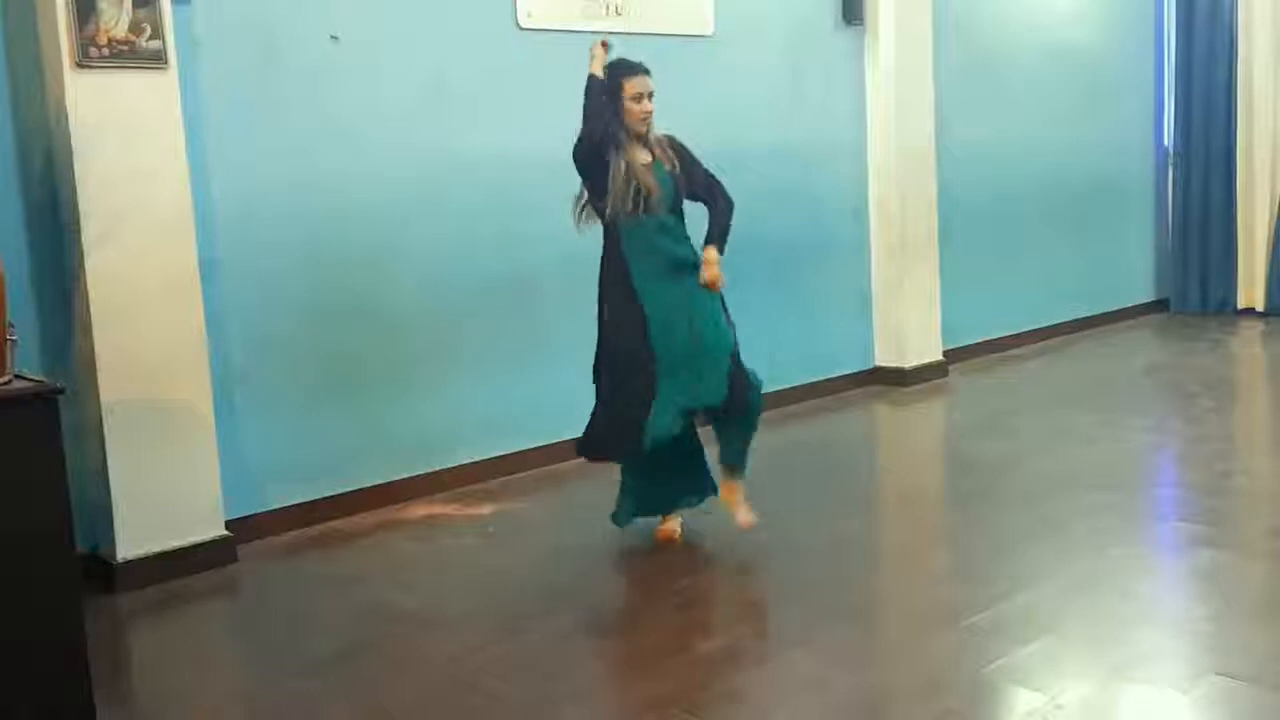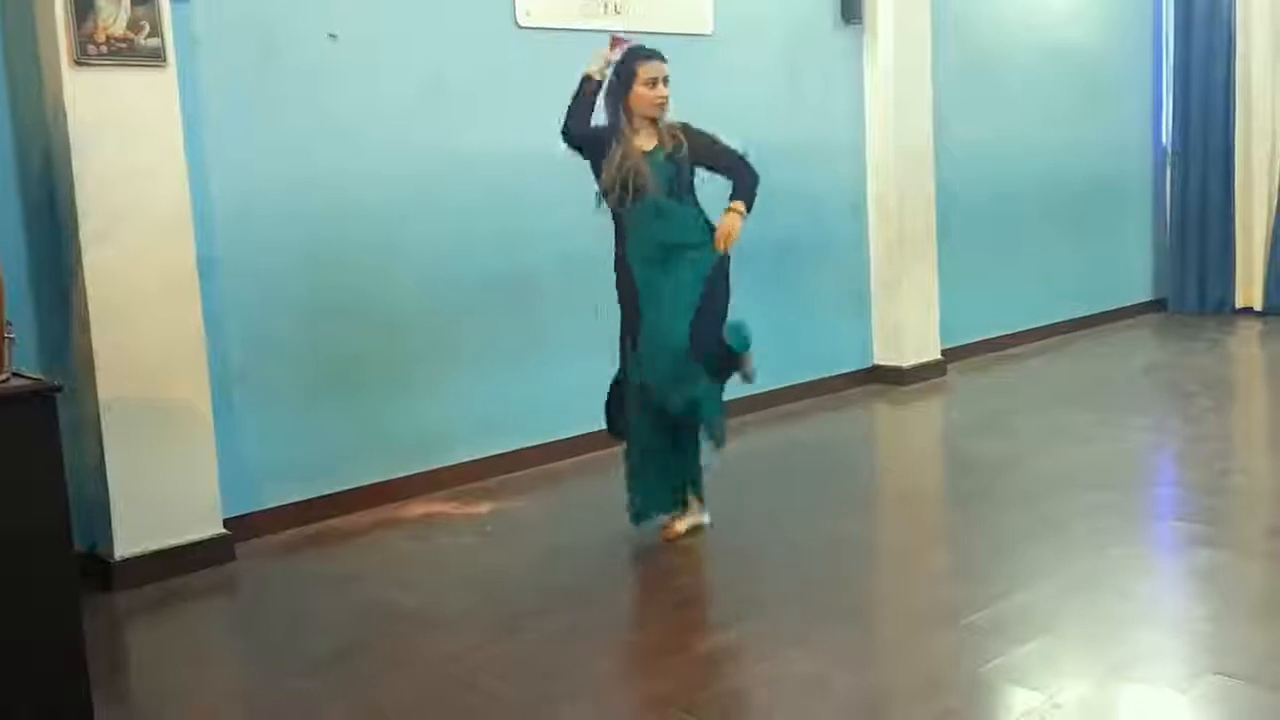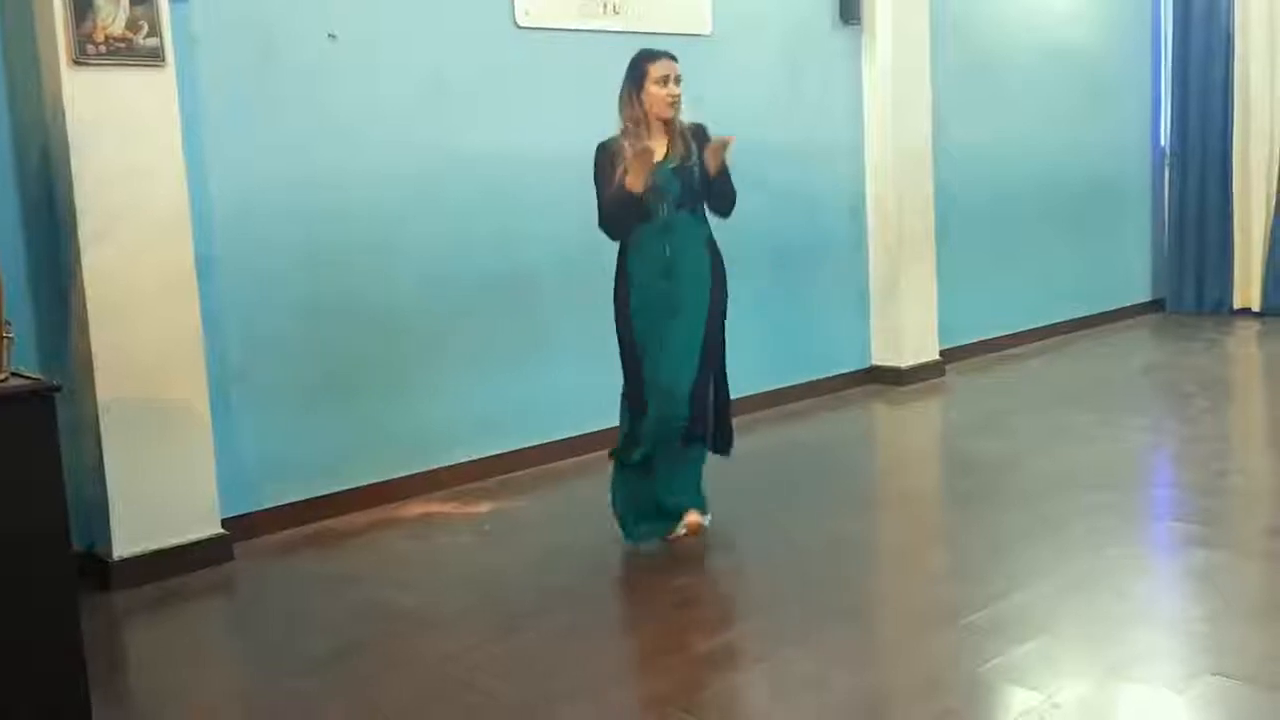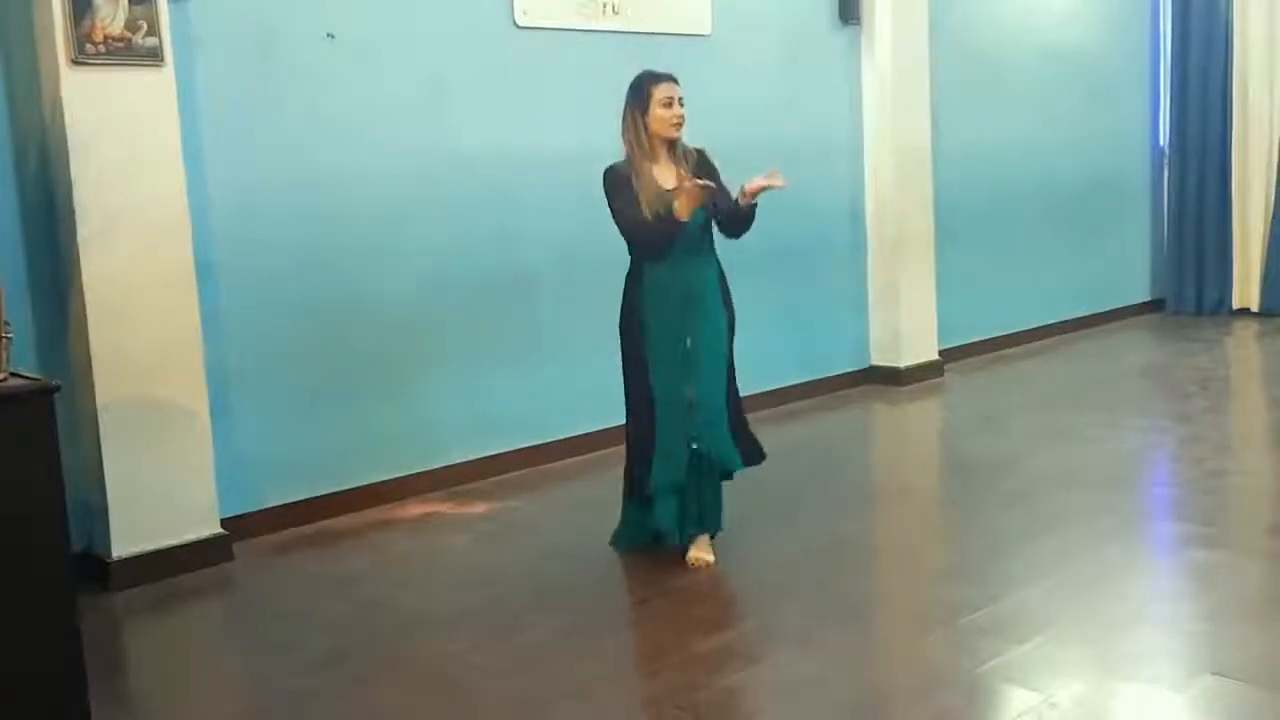
dt=0.4s
person 1, frame 1
left shoulder: (670, 150)
right shoulder: (599, 157)
left elbow: (718, 198)
right elbow: (593, 133)
left wrist: (713, 250)
right wrist: (596, 72)
left hip: (687, 278)
right hip: (634, 292)
left knee: (720, 369)
right knee: (653, 394)
left ankle: (732, 482)
right ankle: (667, 502)
person 1, frame 2
left shoulder: (684, 137)
right shoulder: (605, 144)
left elbow: (743, 170)
right elbow: (571, 130)
left wrist: (736, 208)
right wrist: (595, 73)
left hip: (694, 258)
right hip: (641, 272)
left knee: (676, 348)
right knee: (652, 376)
left ankle: (729, 344)
right ankle: (684, 501)
person 1, frame 3
left shoulder: (696, 138)
right shoulder: (613, 152)
left elbow: (723, 206)
right elbow: (611, 225)
left wrist: (717, 166)
right wrist: (634, 180)
left hip: (696, 278)
right hip: (643, 285)
left knee: (686, 387)
right knee: (648, 391)
left ankle: (686, 501)
right ankle: (662, 506)
person 1, frame 4
left shoulder: (698, 162)
right shoulder: (620, 179)
left elbow: (732, 227)
right elbow: (645, 243)
left wrist: (746, 198)
right wrist: (681, 209)
left hip: (706, 304)
right hip: (653, 311)
left knee: (705, 414)
right knee: (661, 419)
left ankle: (699, 530)
right ankle: (657, 523)
